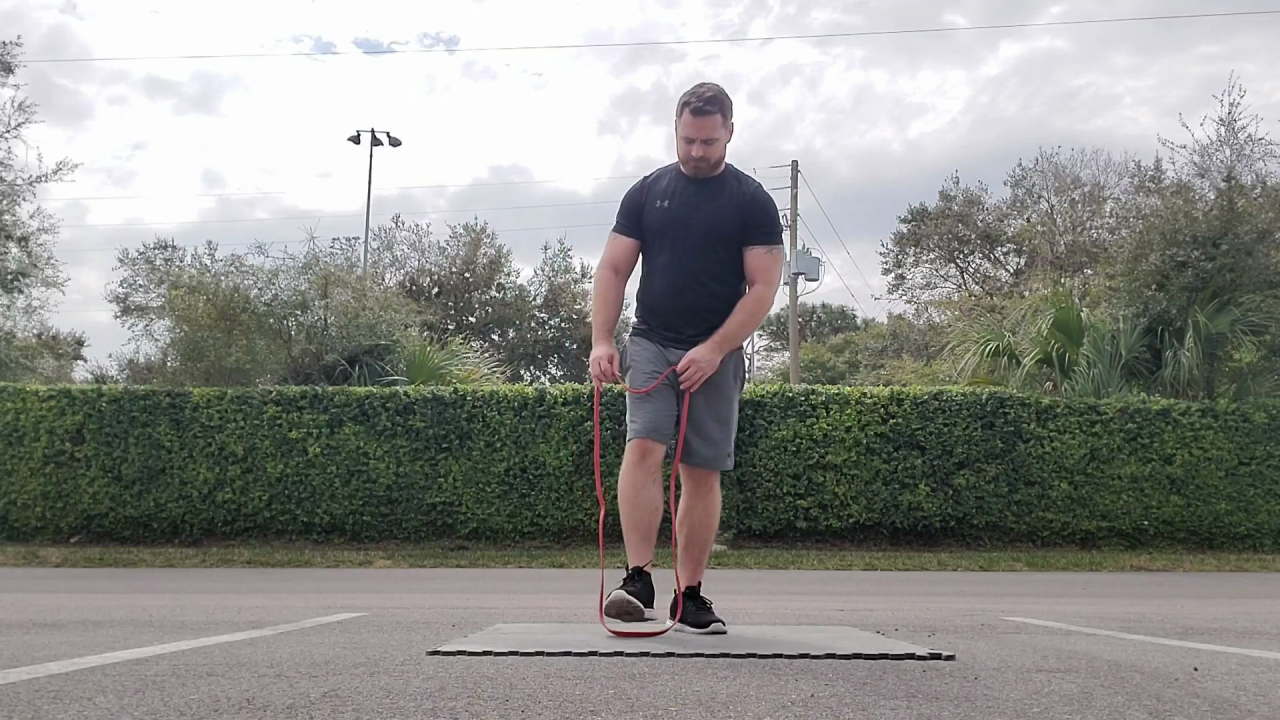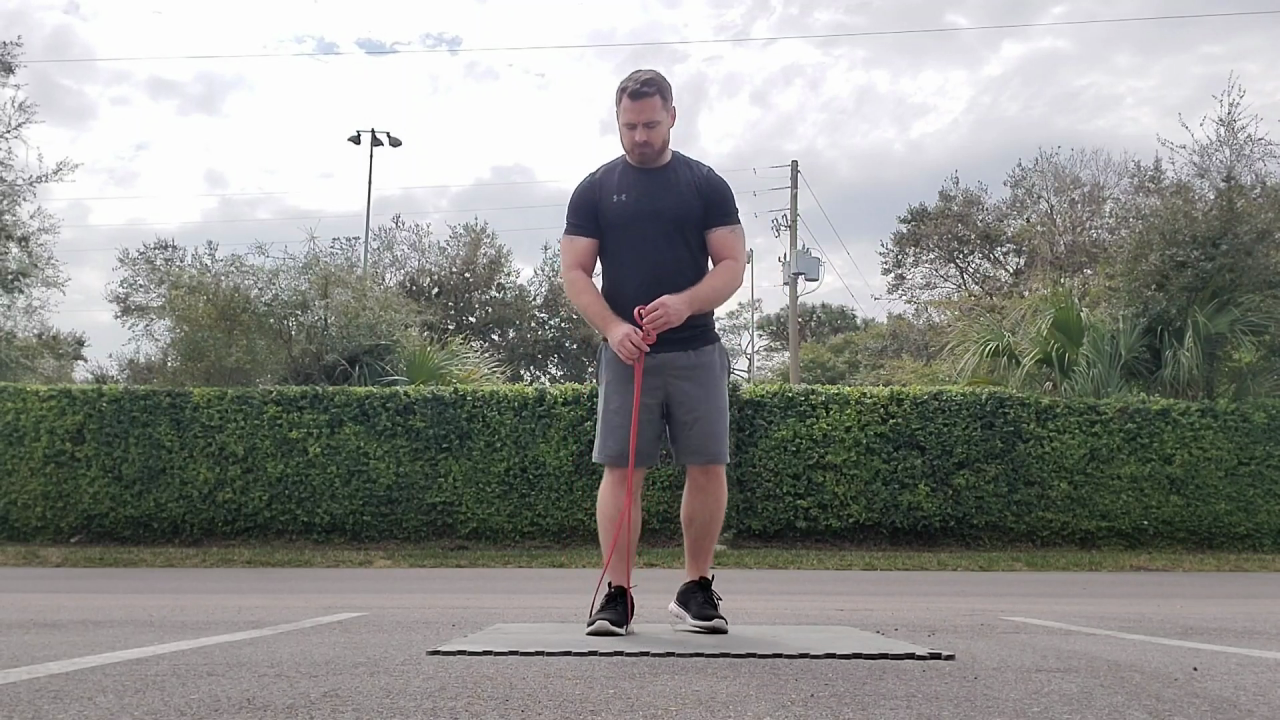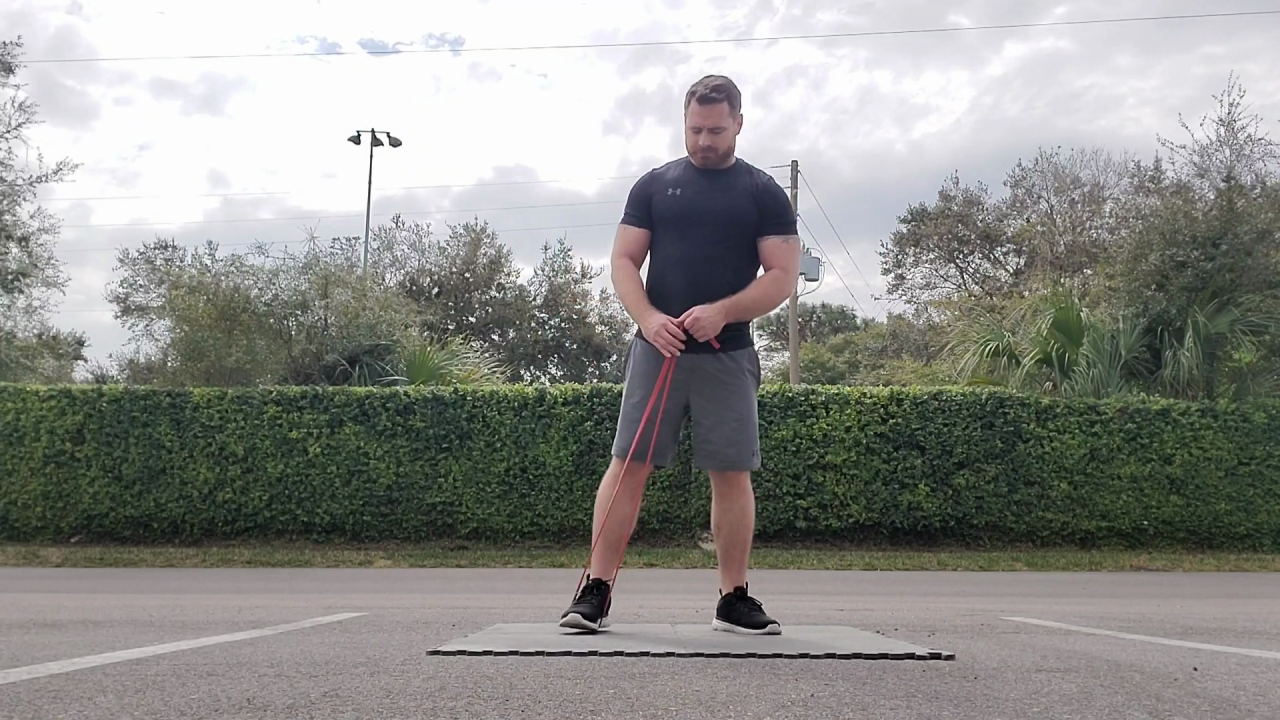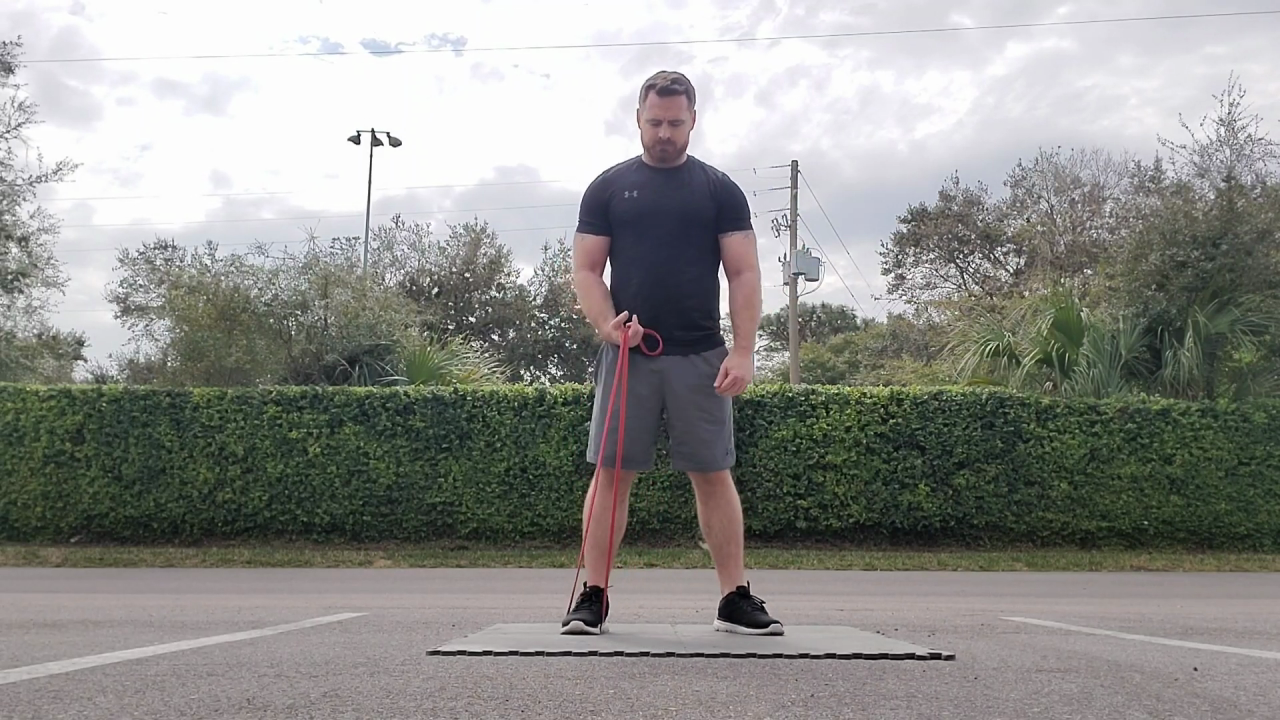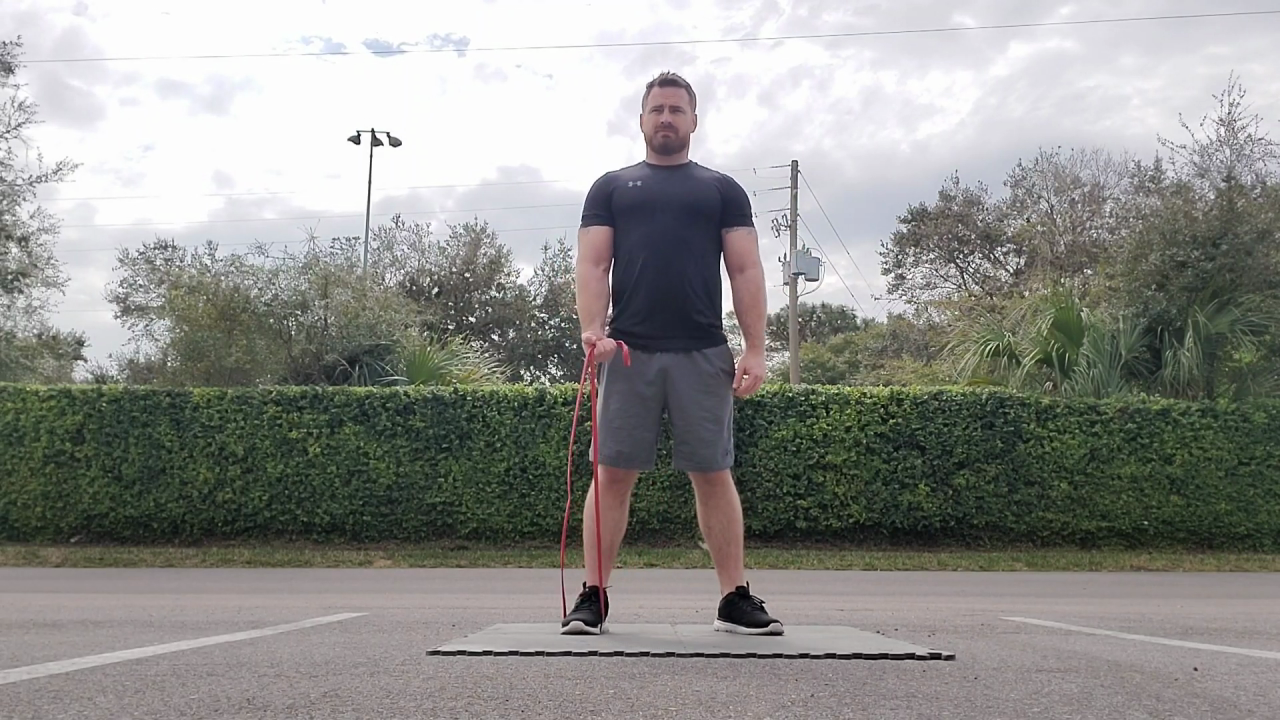
dt=1s
person 1, frame 1
left shoulder: (752, 200)
right shoulder: (646, 192)
left elbow: (762, 287)
right elbow: (613, 269)
left wrist: (714, 350)
right wrist: (601, 341)
left hip: (716, 355)
right hip: (651, 345)
left knee: (702, 473)
right knee: (643, 450)
left ankle: (688, 595)
right ankle: (638, 578)
person 1, frame 2
left shoulder: (706, 184)
right shoulder: (595, 189)
left elbow: (732, 264)
right elbow: (575, 271)
left wrist: (686, 303)
right wrist: (612, 325)
left hip: (697, 351)
right hip: (626, 352)
left knee: (708, 468)
right knee: (621, 471)
left ankle: (696, 587)
right ankle: (617, 595)
person 1, frame 3
left shoulder: (764, 192)
right shoulder: (654, 184)
left elbow: (782, 276)
right elbow: (623, 260)
left wrist: (722, 311)
right wrist: (646, 317)
left hip: (728, 355)
right hip: (656, 350)
left knee: (731, 474)
right knee: (628, 465)
left ankle: (733, 598)
right ankle: (595, 591)
person 1, frame 4
left shoulder: (719, 189)
right shoulder: (608, 187)
left elbow: (744, 274)
right elbow: (586, 268)
left wrist: (742, 352)
right wrist: (607, 323)
left hip: (699, 359)
right hip: (628, 356)
left knee: (713, 475)
right knee: (611, 473)
left ankle: (735, 599)
right ankle: (593, 597)
person 1, frame 5
left shoulder: (722, 188)
right shoulder: (611, 186)
left elbow: (746, 271)
right elbow: (592, 265)
left wrist: (755, 349)
right wrist: (592, 329)
left hip: (704, 353)
right hip: (630, 352)
left knee: (713, 473)
right knee: (613, 472)
left ankle: (734, 599)
right ankle: (593, 597)
